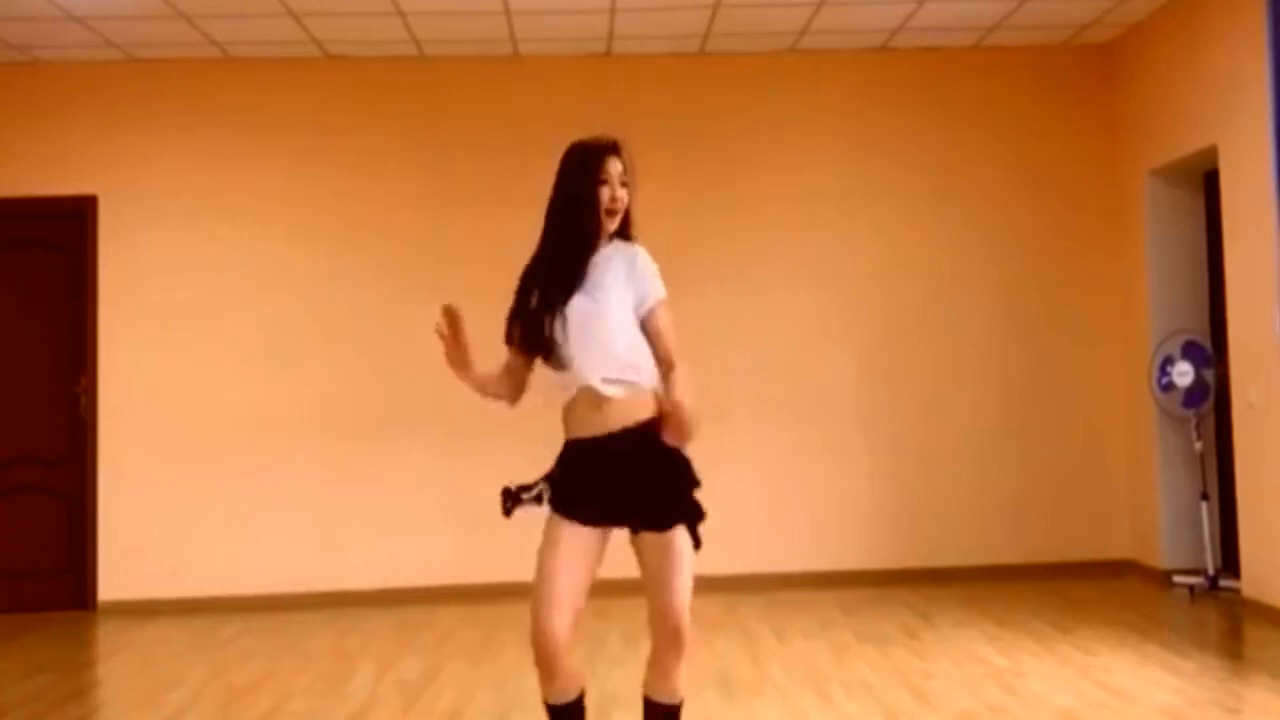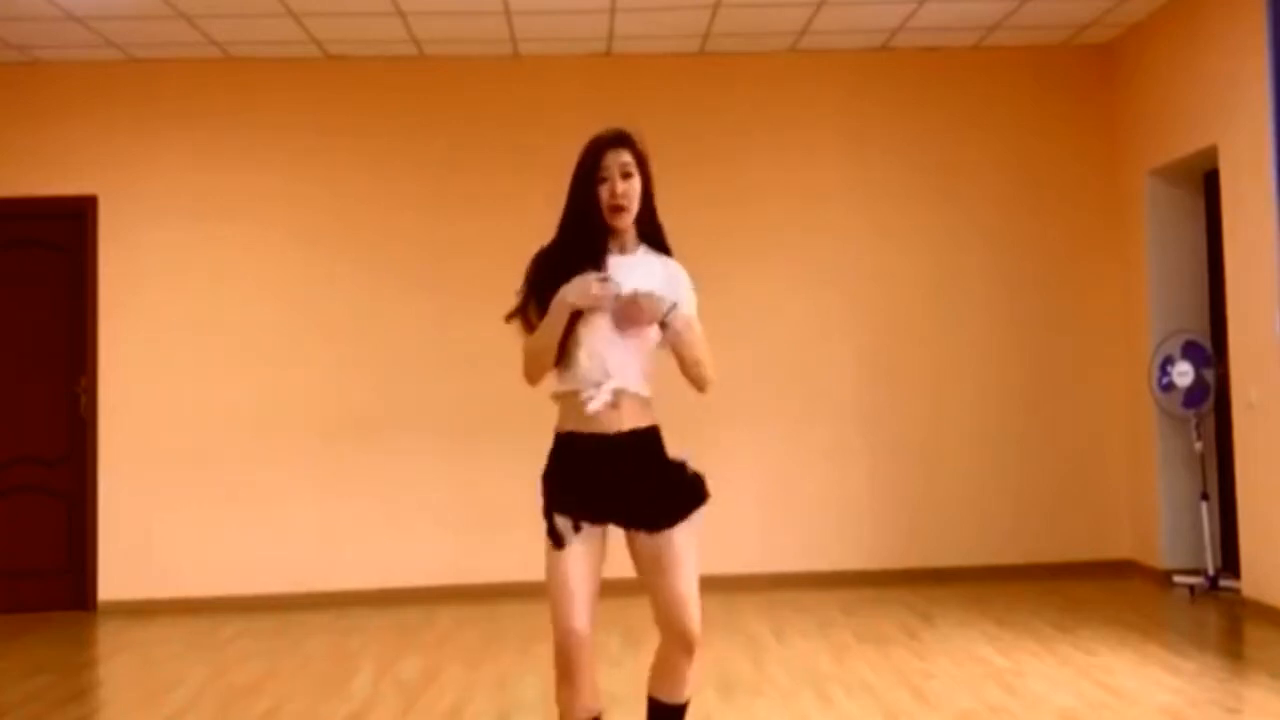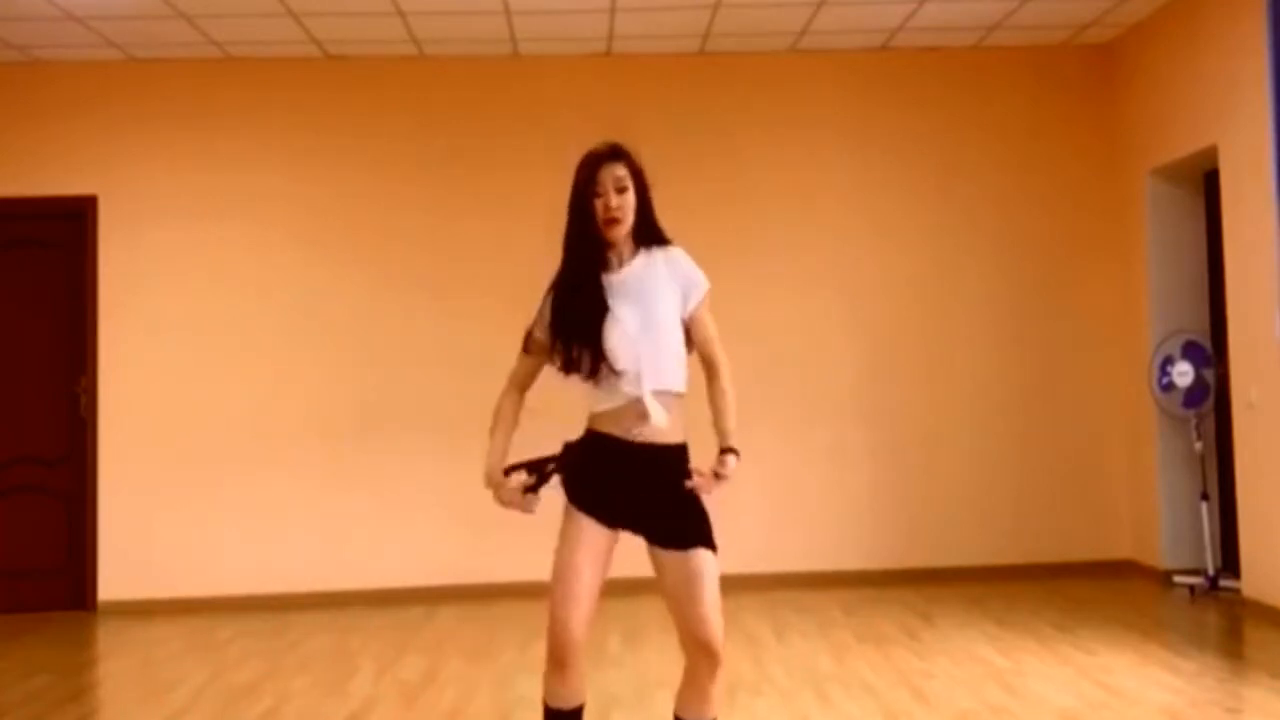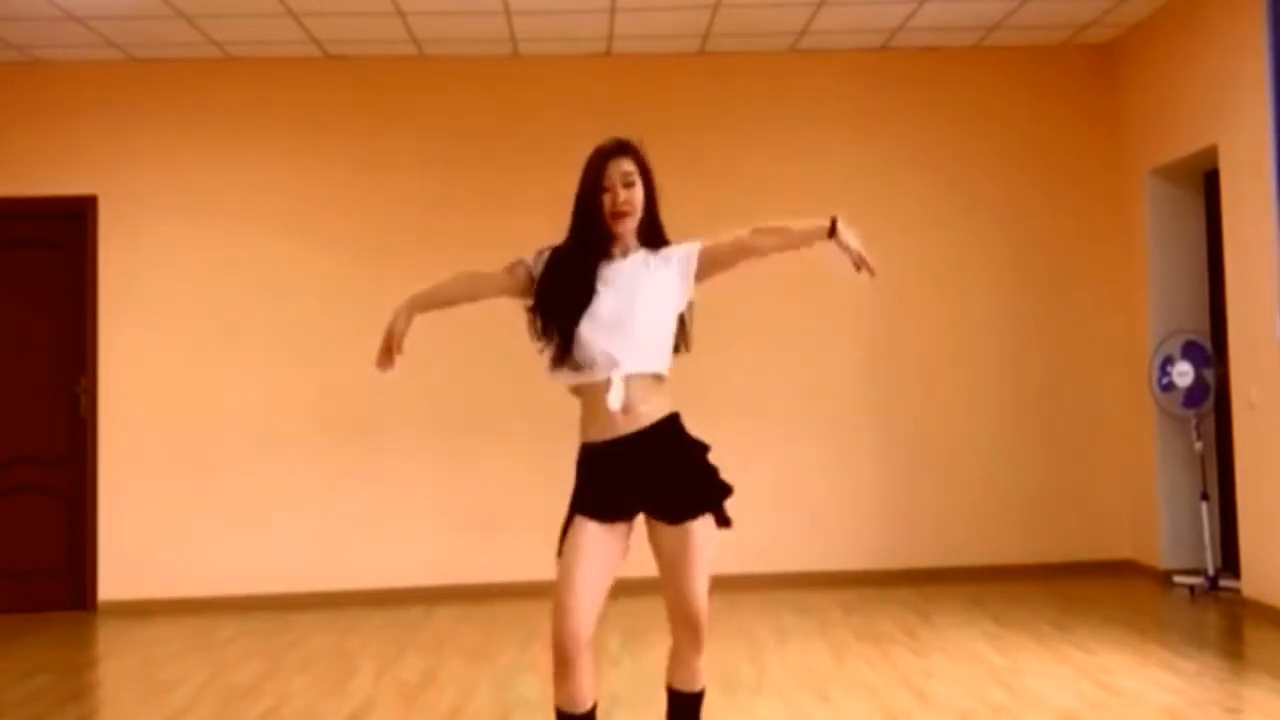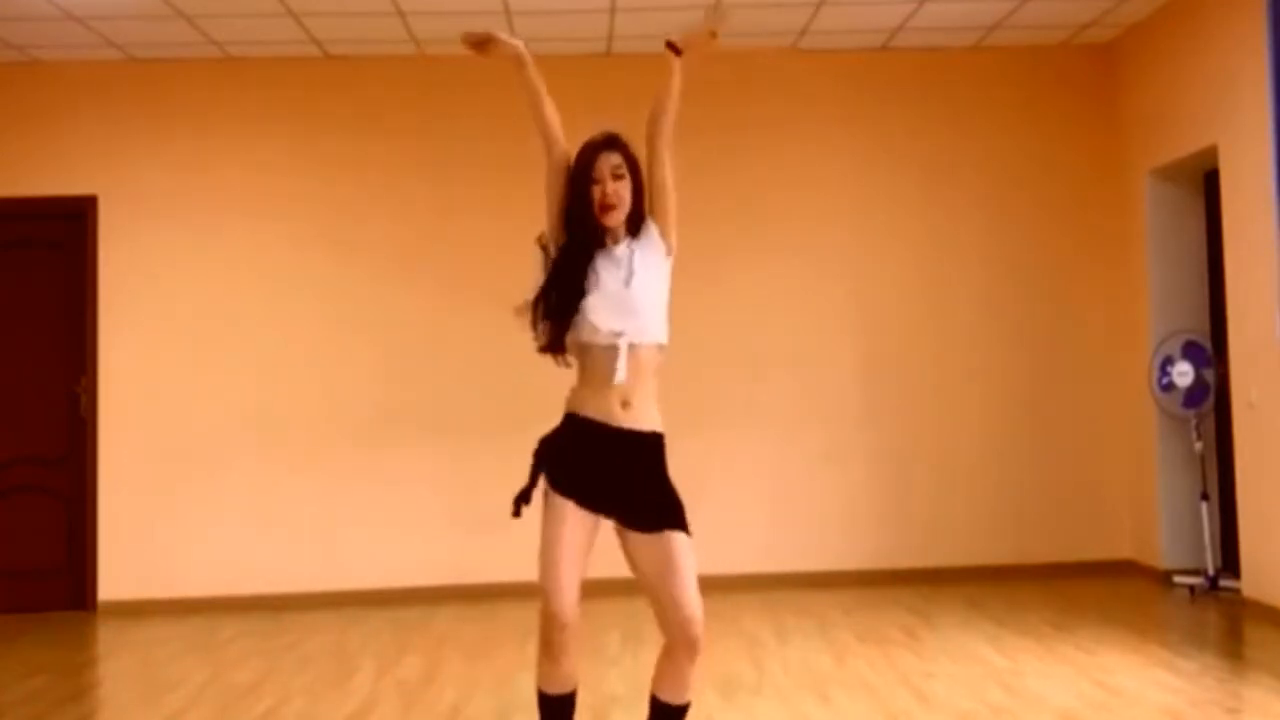
dt=1s
person 1, frame 1
left shoulder: (634, 264)
right shoulder: (544, 278)
left elbow: (673, 363)
right elbow: (511, 388)
left wrist: (679, 416)
right wrist: (469, 373)
left hip: (648, 459)
right hip: (582, 467)
left knee: (673, 635)
right knee: (548, 639)
person 1, frame 2
left shoulder: (666, 272)
right shoulder: (563, 266)
left elbow: (704, 376)
right elbow: (533, 370)
left wrist: (664, 319)
right wrist: (564, 304)
left hip: (644, 460)
right hip: (575, 462)
left knee: (683, 635)
right knee: (571, 640)
person 1, frame 3
left shoulder: (673, 266)
right shoulder: (569, 294)
left elbow: (715, 364)
right elbow: (517, 386)
left wrist: (728, 449)
right wrist: (494, 467)
left hip: (669, 472)
right hip: (598, 468)
left knee: (707, 649)
right knee: (565, 638)
person 1, frame 4
left shoulder: (674, 265)
right shoulder: (562, 268)
left elbow: (755, 241)
right elbow: (479, 282)
left wrist: (833, 230)
right wrist: (409, 308)
left hip: (669, 454)
right hip: (602, 469)
left knee: (691, 622)
right knee: (570, 641)
person 1, frame 5
left shoulder: (656, 247)
right shoulder: (568, 254)
left elbow: (661, 143)
right elbow: (555, 152)
right wrist: (523, 63)
left hip: (643, 460)
right hip: (578, 450)
left knee: (687, 632)
right knee: (558, 621)
